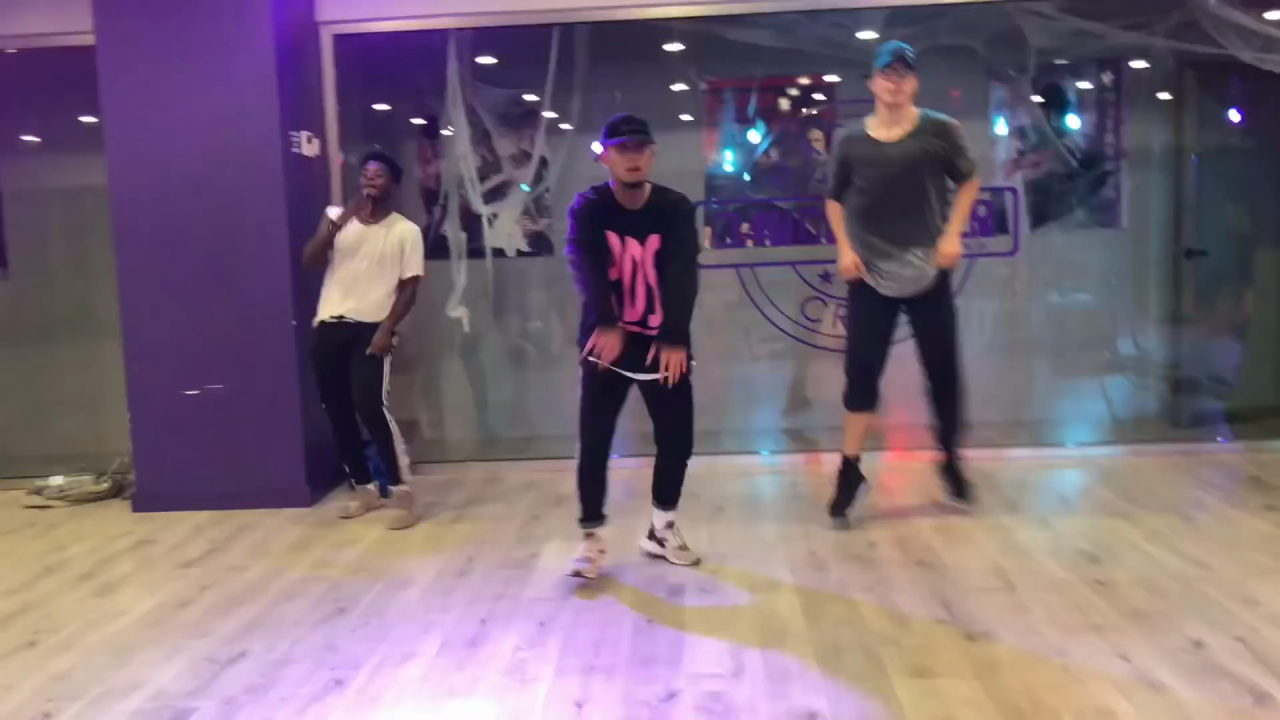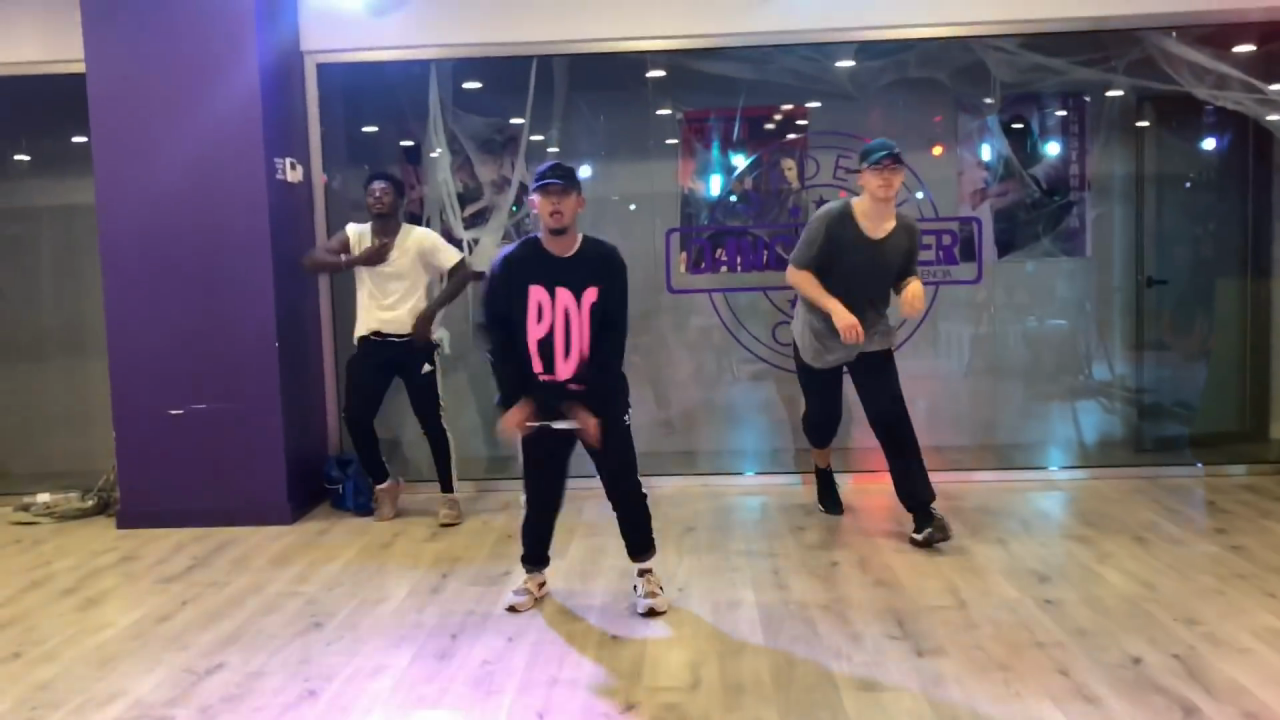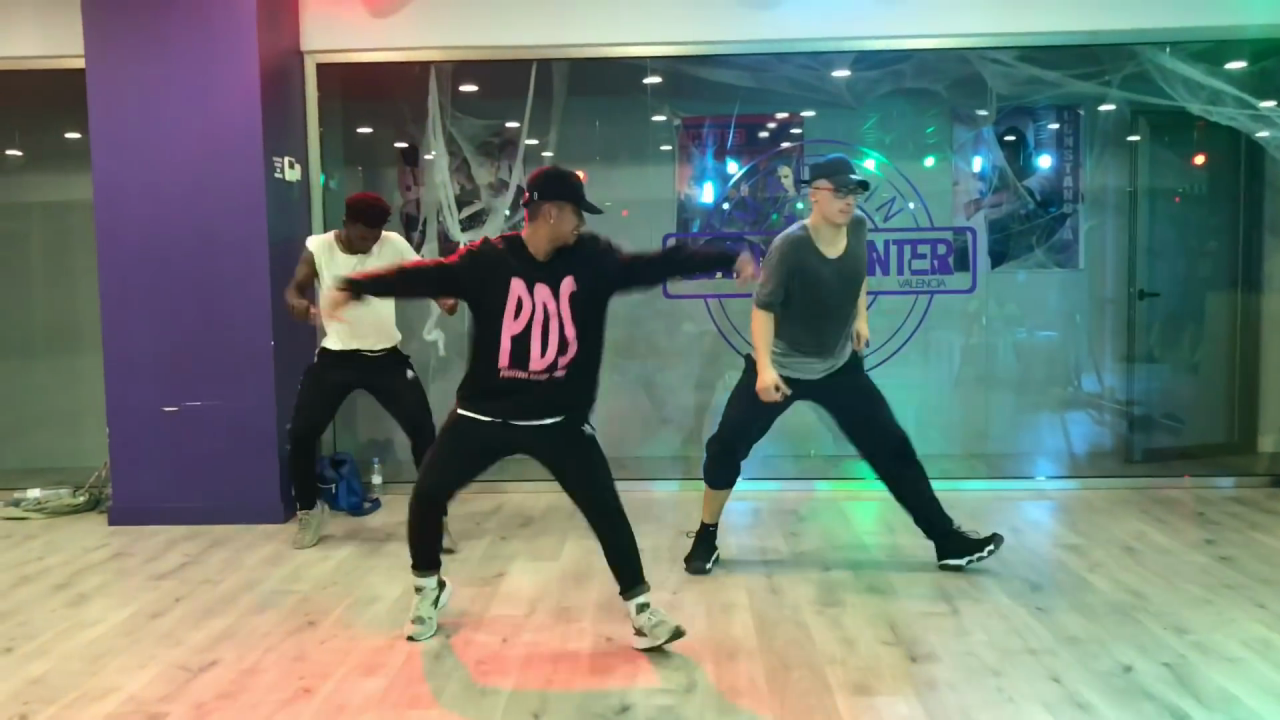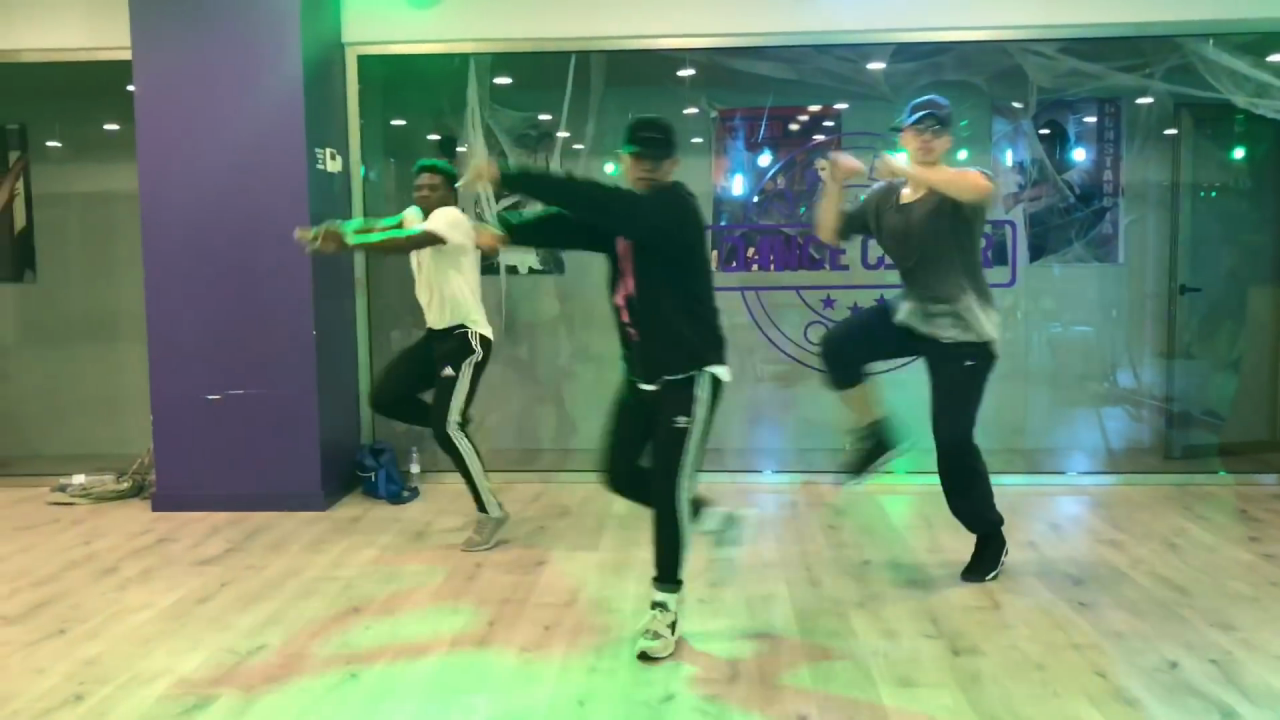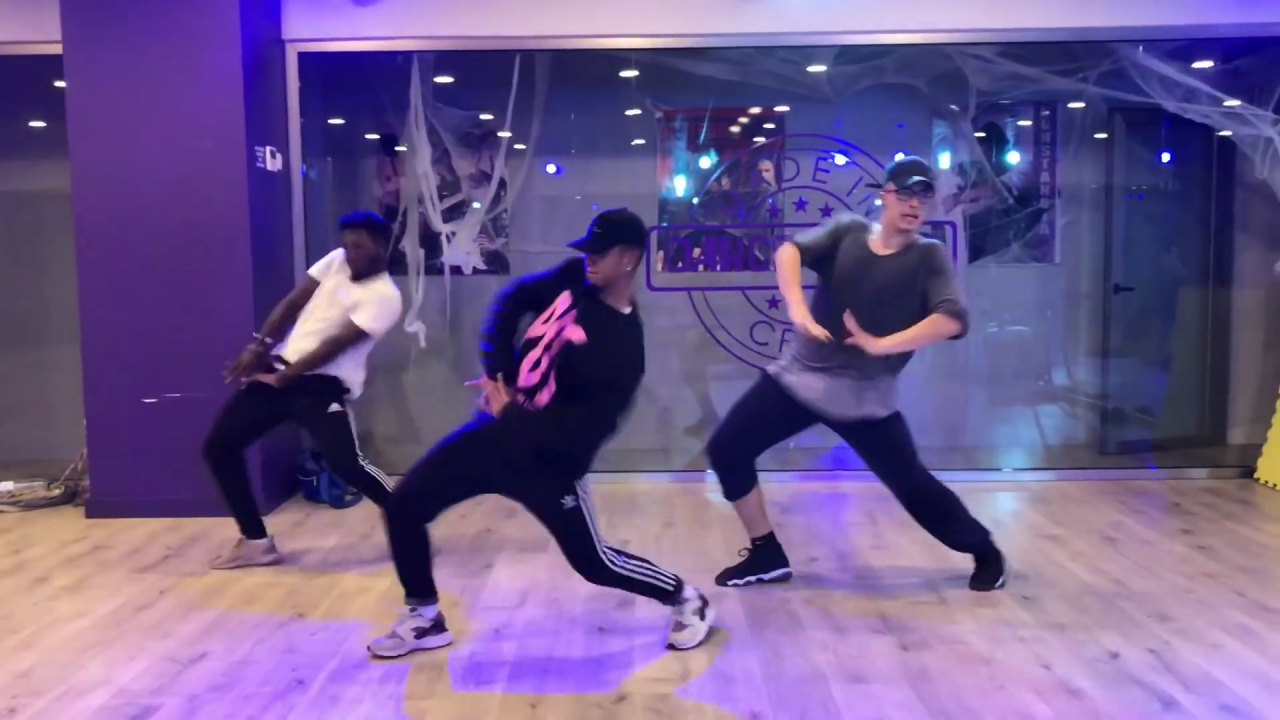
dt=1s
person 1, frame 1
left shoulder: (676, 210)
right shoulder: (588, 207)
left elbow: (682, 276)
right elbow: (585, 267)
left wrist: (676, 339)
right wrist: (603, 326)
left hip: (662, 346)
right hip: (607, 346)
left knee: (677, 439)
right knee: (595, 441)
left ankle: (661, 530)
right ankle: (593, 539)
person 1, frame 2
left shoulder: (606, 260)
right shoulder: (510, 266)
left elbow: (612, 336)
right elbow: (499, 340)
left wrist: (589, 401)
right wrist: (514, 400)
left hip: (601, 401)
right hip: (540, 405)
left knee: (625, 490)
right knee: (541, 500)
left ankle: (645, 574)
right ankle: (534, 574)
person 1, frame 3
left shoulder: (593, 257)
right shoulder: (488, 257)
left elbow: (651, 266)
right elbow: (424, 276)
left wrist: (725, 258)
right wrist: (355, 286)
left hip: (558, 413)
right hip: (486, 409)
left knee: (602, 505)
right knee: (428, 497)
left ankle: (642, 610)
right ankle: (429, 590)
person 1, frame 4
left shoulder: (674, 207)
right shoulder: (619, 201)
left elbow: (581, 206)
right elbow: (562, 223)
left wrist: (506, 175)
right wrist: (504, 234)
left hip: (691, 371)
right hip: (649, 370)
left knee: (668, 490)
right knee: (619, 476)
left ankle: (665, 609)
right ankle: (708, 518)
person 1, frame 5
left shoulder: (624, 342)
right shoulder: (571, 279)
left elbow: (599, 421)
right elbow: (512, 303)
left wrist: (530, 444)
right wrist: (493, 374)
left hip: (544, 455)
right hip: (495, 431)
left knee: (594, 562)
right knee: (403, 508)
left ankle: (687, 603)
right ankle: (424, 621)
person 2, frame 1
left shoulder: (939, 131)
right shoulder: (851, 141)
left elbow: (968, 181)
right elbow: (834, 198)
left wrist: (953, 234)
right wrist: (844, 247)
left hip: (928, 270)
right hip: (870, 273)
left knee: (942, 368)
right knee: (862, 368)
left ankle: (949, 460)
right ankle: (850, 470)
person 2, frame 2
left shoulder: (907, 231)
right shoulder: (832, 218)
left elbow: (903, 281)
right elbow: (796, 271)
left wrist: (915, 291)
right wrist: (835, 308)
left hip: (872, 340)
right hip: (818, 337)
left knee: (893, 421)
right knee: (821, 421)
left ankle: (924, 514)
right ankle: (823, 474)
person 2, frame 3
left shoulder: (857, 232)
right shoulder: (791, 245)
right elbow: (763, 307)
left wrist: (859, 316)
right wrist: (764, 368)
left hip: (838, 363)
right hip: (783, 366)
left knee: (890, 443)
right knee: (728, 444)
left ankle: (946, 538)
right ankle: (706, 534)
person 2, frame 4
left shoulder: (956, 186)
right shoulder: (883, 196)
left elbow: (981, 189)
right elbow: (827, 231)
left wrist: (908, 170)
right wrist: (834, 183)
left hip: (962, 326)
right hip: (913, 313)
left knee: (953, 439)
right knee: (839, 345)
left ankle: (991, 538)
right ankle: (873, 434)
person 2, frame 5
left shoulder: (930, 258)
right shoulder: (848, 230)
left elbow: (953, 320)
right elbow: (790, 251)
left wrist: (886, 344)
right wrist: (797, 307)
left hip: (863, 390)
right hip: (799, 376)
left knee: (914, 485)
right knee: (726, 449)
left ankle: (984, 552)
right ankle: (766, 555)
person 3, frame 1
left shoulder: (406, 231)
right shoulder: (337, 219)
left elbow: (409, 286)
right elbow: (311, 261)
left wrist: (388, 329)
right wrist: (340, 219)
left hip: (371, 330)
right hip: (331, 328)
left knee: (371, 407)
right knee: (338, 413)
left ankle: (400, 492)
right ankle: (364, 487)
person 3, frame 2
left shoulder: (423, 238)
right shoulder: (354, 233)
left elbow: (461, 272)
right elbow: (313, 261)
left wrist: (431, 309)
right wrist: (354, 258)
left hip: (413, 342)
right hip: (371, 344)
left knee: (431, 420)
right knee: (356, 417)
left ankle: (449, 496)
right ankle: (385, 486)
person 3, frame 3
left shoulder: (395, 244)
right shoulder: (317, 247)
right elbow: (294, 289)
left wrist: (443, 297)
right wrist: (298, 304)
left hip: (385, 357)
right hip: (335, 356)
left knee: (422, 429)
right knee: (301, 432)
right ankle: (309, 511)
person 3, frame 4
left shoulder: (450, 219)
right shoulder: (415, 219)
left elbow: (405, 243)
right elbow: (371, 226)
left wrist: (346, 244)
right wrist: (332, 231)
left hip: (465, 336)
right hip: (435, 335)
left knee: (446, 427)
right knee: (383, 398)
left ankle: (491, 513)
right ankle: (456, 425)
person 3, frame 5
left shoulder: (384, 299)
right shoulder: (336, 261)
left elbow: (336, 345)
right elbow: (294, 303)
left wrist: (279, 378)
right wrist: (258, 346)
left hip: (326, 384)
right hip: (277, 368)
left knee: (348, 464)
right knee: (219, 446)
right ankle: (256, 542)
